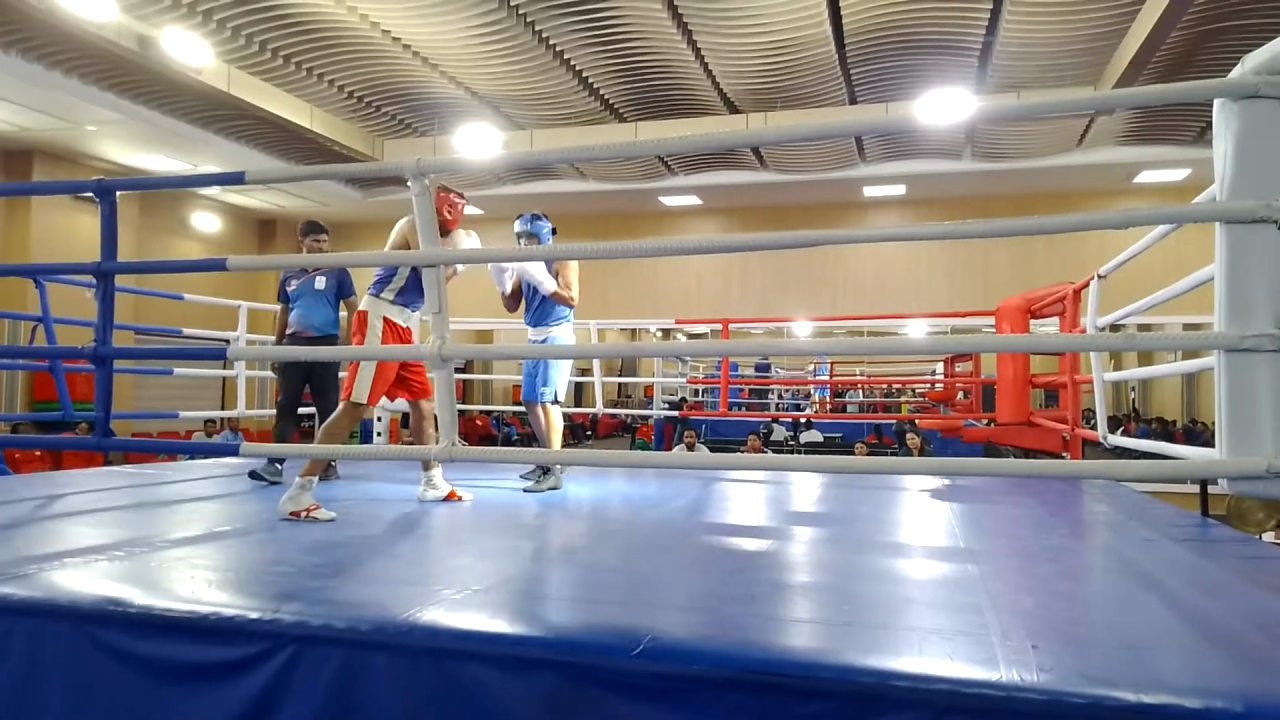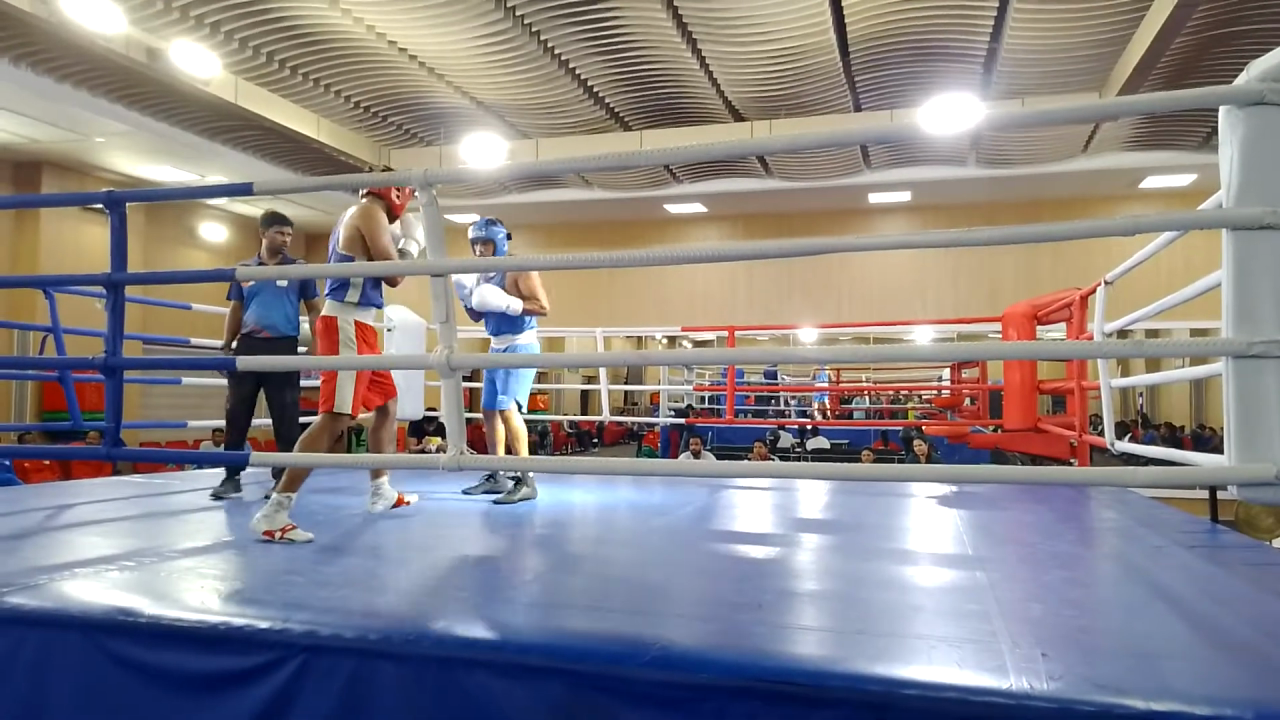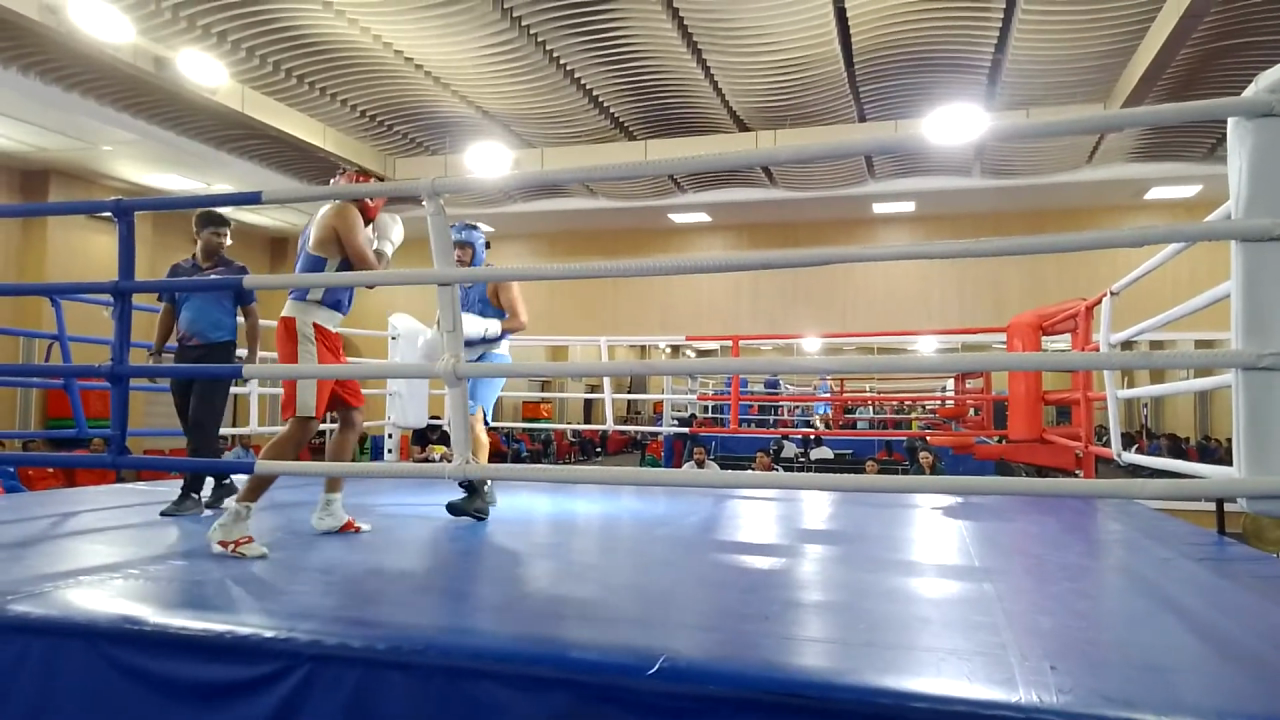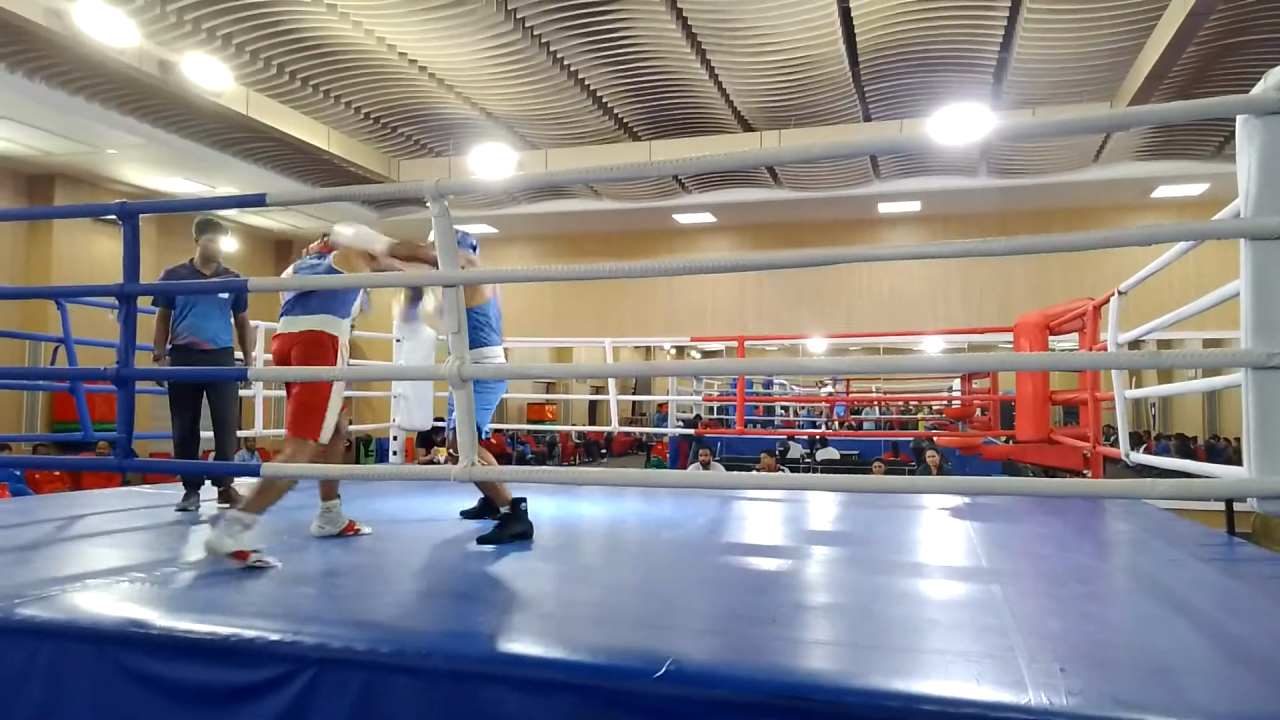
dt=1s
person 1, frame 1
left shoulder: (412, 227)
right shoulder: (417, 225)
left wrist: (452, 252)
left hip: (397, 325)
right hip: (380, 321)
left knee: (423, 403)
right knee: (354, 406)
left ankle: (434, 483)
right ankle: (297, 495)
person 1, frame 2
left shoulder: (354, 218)
right shoulder: (370, 213)
right elbow: (393, 276)
left wrist: (396, 242)
right wrist: (411, 243)
left hip: (357, 326)
right hip: (347, 325)
left knee: (387, 406)
right knee: (336, 418)
left ankle: (381, 491)
right ankle: (274, 512)
person 1, frame 3
left shoulder: (327, 220)
right shoulder: (343, 212)
right elbow: (370, 274)
left wrist: (371, 240)
right wrist: (386, 243)
left hip: (321, 332)
right hip: (307, 328)
left knee: (352, 416)
right knee: (302, 426)
left ankle: (330, 510)
right ankle: (232, 522)
person 1, frame 4
left shoulder: (293, 271)
right shoulder: (351, 255)
left hip: (285, 338)
right hip: (322, 339)
left knee: (335, 427)
right knee: (307, 447)
left ankle: (330, 516)
right ankle: (233, 525)
person 2, frame 1
left shoulder: (564, 261)
right shoulder: (524, 265)
left elbow: (571, 299)
right elbow: (510, 306)
left wrist: (543, 279)
right wrist: (503, 282)
left hip: (557, 338)
right hip: (535, 339)
left knee: (548, 401)
right knee: (531, 402)
left ankle: (553, 471)
right ankle: (546, 462)
person 2, frame 2
left shoulder: (519, 269)
right shoulder: (481, 274)
left elbow: (542, 308)
right elbow: (475, 316)
left wrist: (505, 302)
right wrist: (465, 296)
left hip: (520, 346)
right hip: (497, 348)
left knee: (508, 409)
right knee: (490, 411)
left ankle: (526, 481)
right ankle: (496, 477)
person 2, frame 3
left shoulder: (498, 280)
left elbow: (519, 322)
left wrist: (483, 327)
left hip: (491, 358)
right hip: (465, 360)
left knee: (472, 416)
right knee: (464, 423)
left ankle: (479, 495)
right ankle: (479, 489)
person 2, frame 4
left shoulder: (465, 261)
left elbow: (425, 254)
left wrist: (377, 243)
left hip: (482, 366)
right hip: (479, 365)
right knee: (460, 440)
left ankle: (514, 516)
right ankle: (493, 499)
person 3, frame 1
left shoulder: (337, 273)
right shoulder: (289, 276)
left elbow: (352, 309)
right elbow: (283, 314)
left wrist: (349, 341)
right wrist: (276, 348)
left hip: (325, 346)
right hip: (293, 346)
left knee: (326, 407)
right knee: (285, 406)
left ankle: (329, 463)
right ankle: (275, 464)
person 3, frame 2
left shoulder: (299, 269)
right shoulder: (243, 270)
left elbow: (313, 310)
right elbow: (235, 311)
right wrist: (226, 347)
left hip: (283, 348)
right hip: (247, 347)
left knee: (285, 418)
right knee: (236, 414)
left ankle: (283, 479)
right ankle: (232, 477)
person 3, frame 3
left shoulder: (236, 271)
right shoulder: (178, 271)
left elbow: (251, 316)
right elbow: (167, 313)
left wrist: (252, 355)
right wrist: (156, 352)
left hip: (218, 354)
right hip: (184, 355)
left knee: (203, 424)
right knee: (191, 425)
left ankle: (192, 493)
right ankle: (223, 481)
person 3, frame 4
left shoulder: (233, 279)
right shoulder: (174, 276)
left elbow: (242, 321)
right elbow: (162, 319)
left wrist: (249, 358)
right wrist: (159, 356)
left hip: (222, 359)
right hip: (184, 358)
left knee: (226, 424)
right knee: (185, 428)
left ankle: (224, 485)
right ankle: (191, 489)
